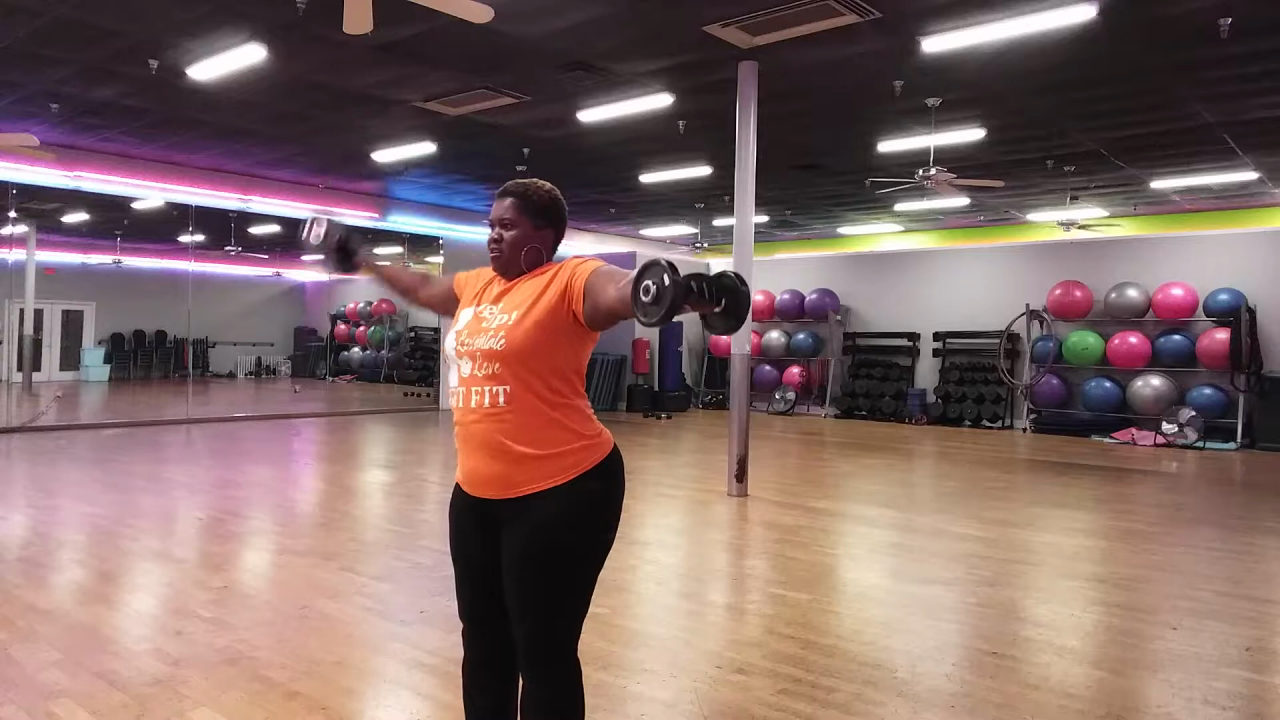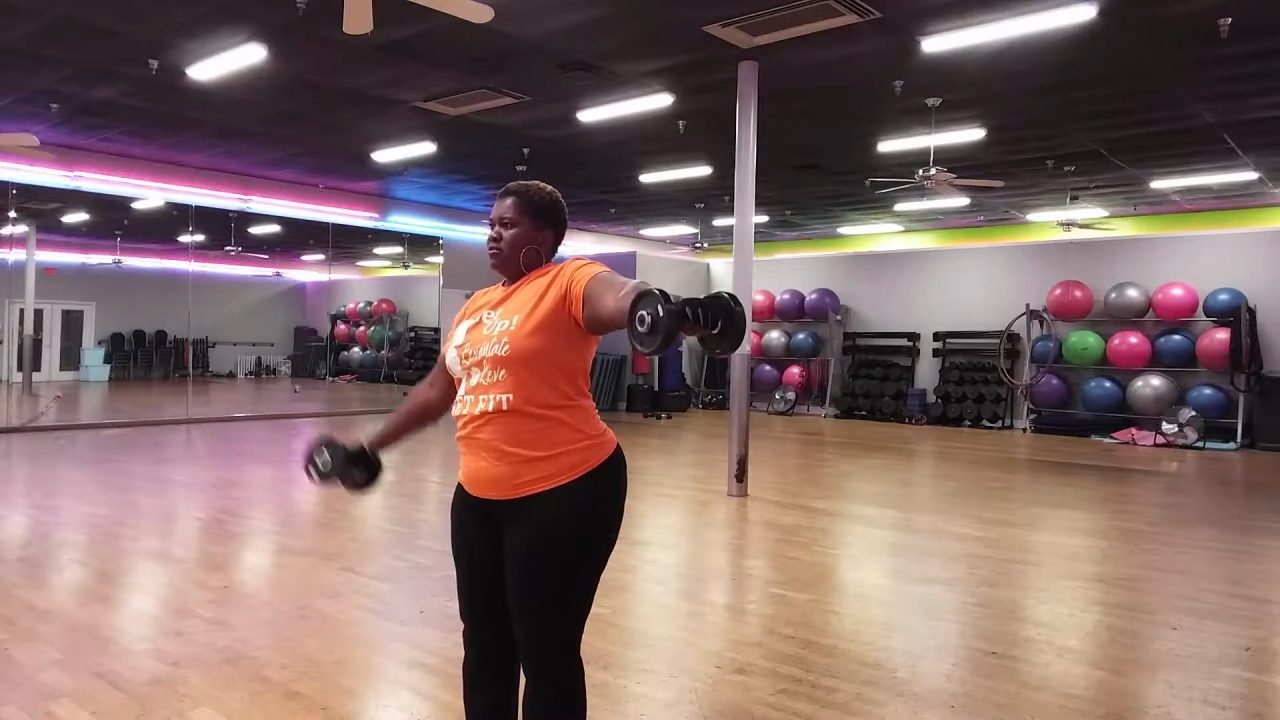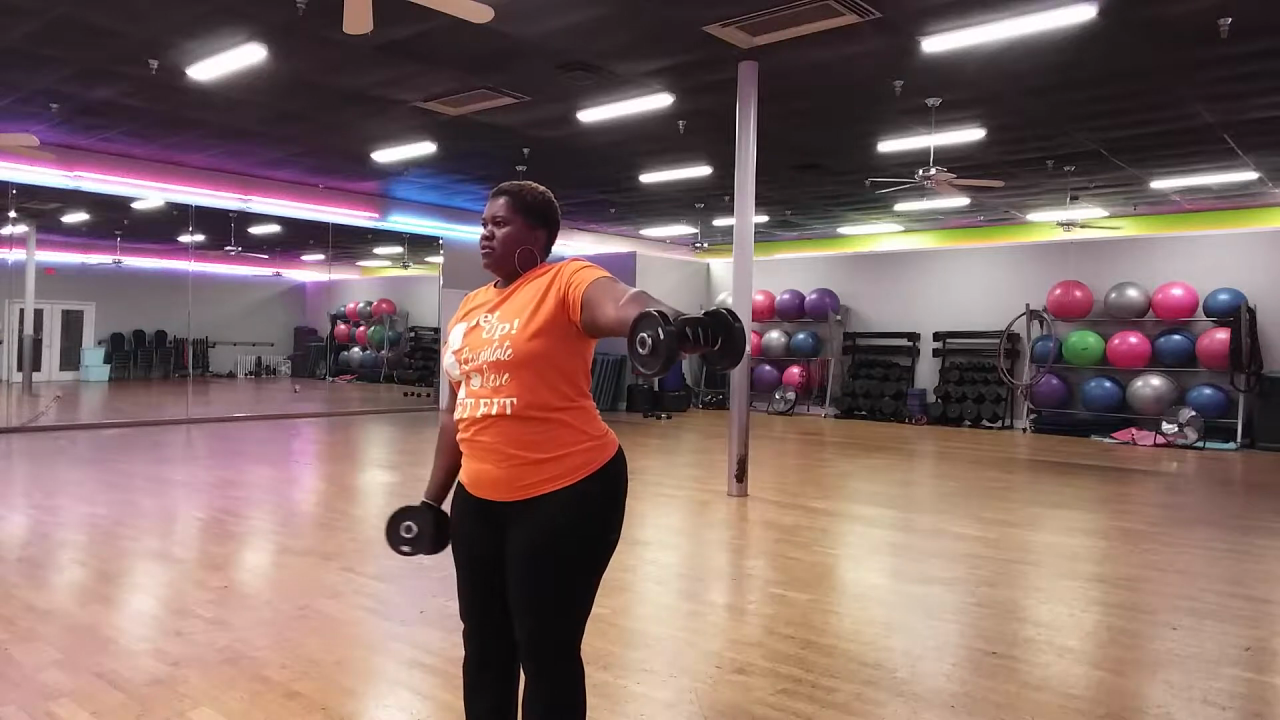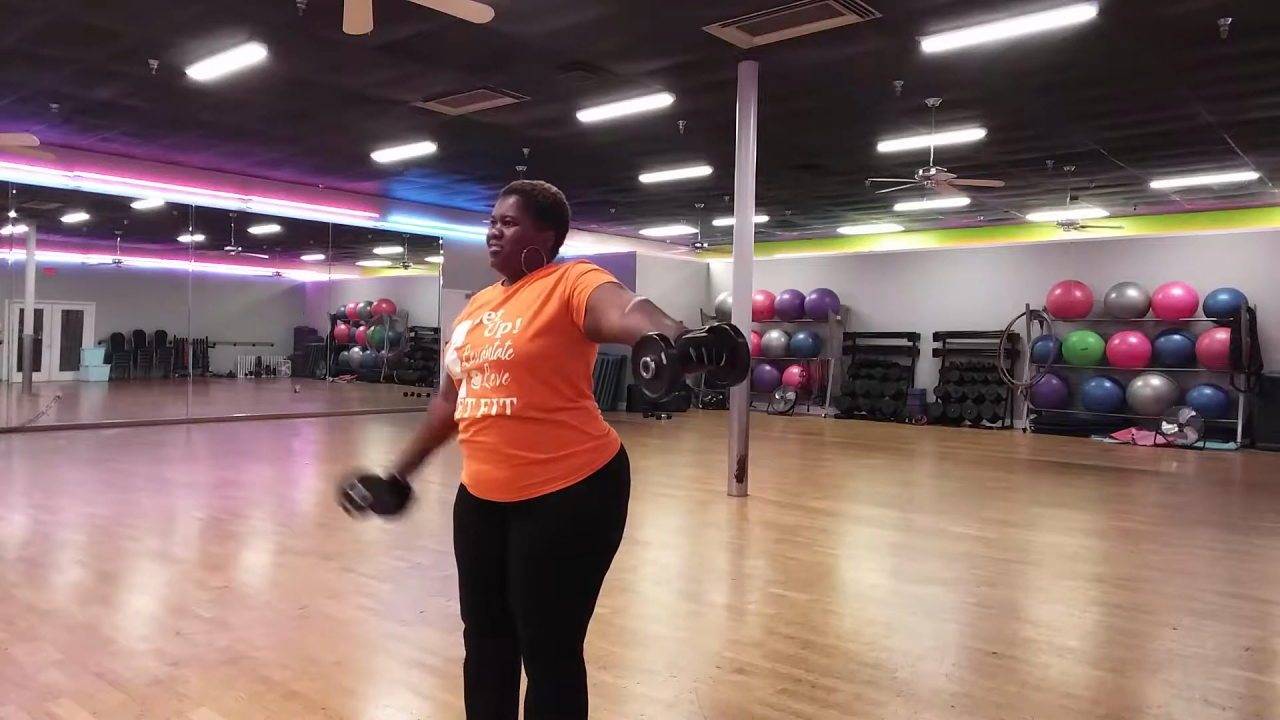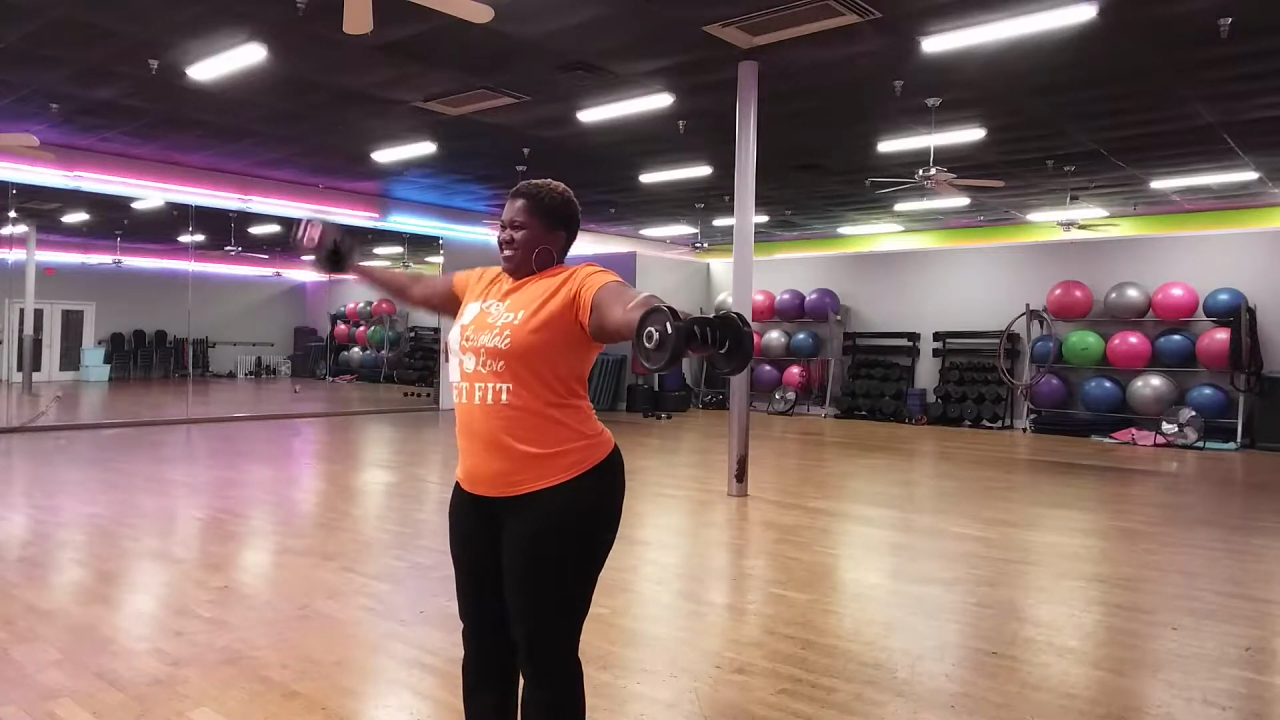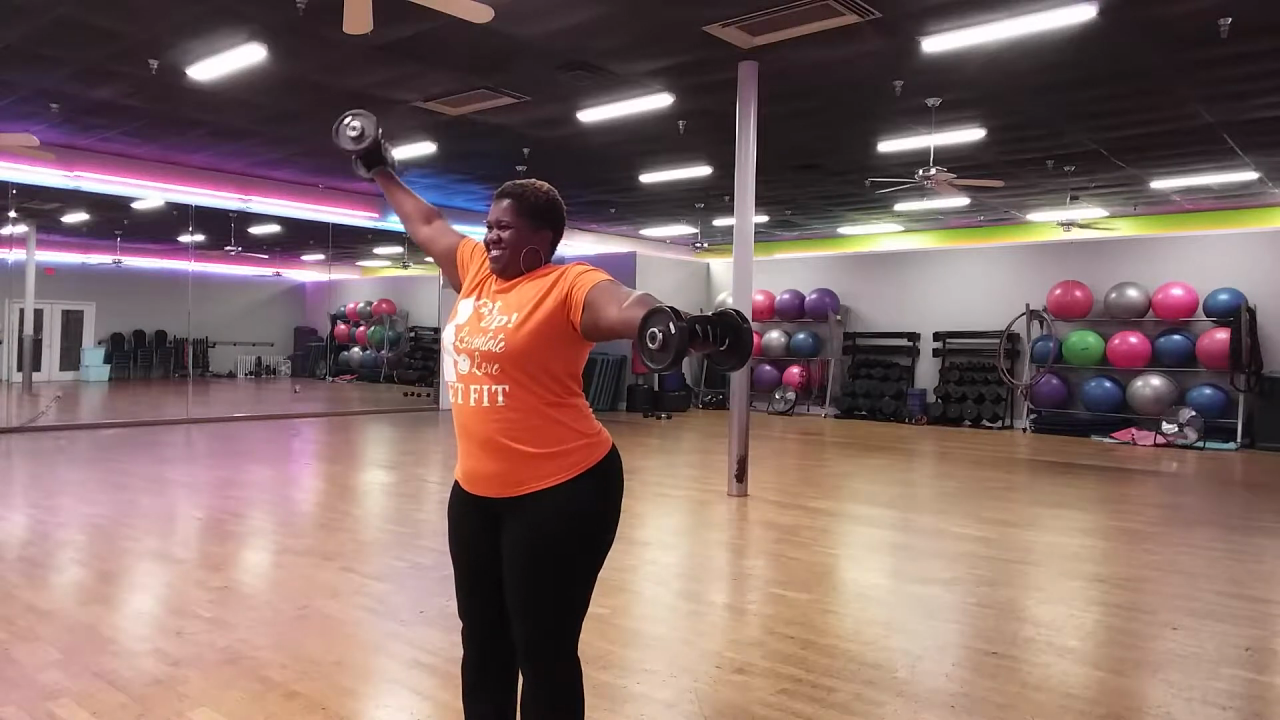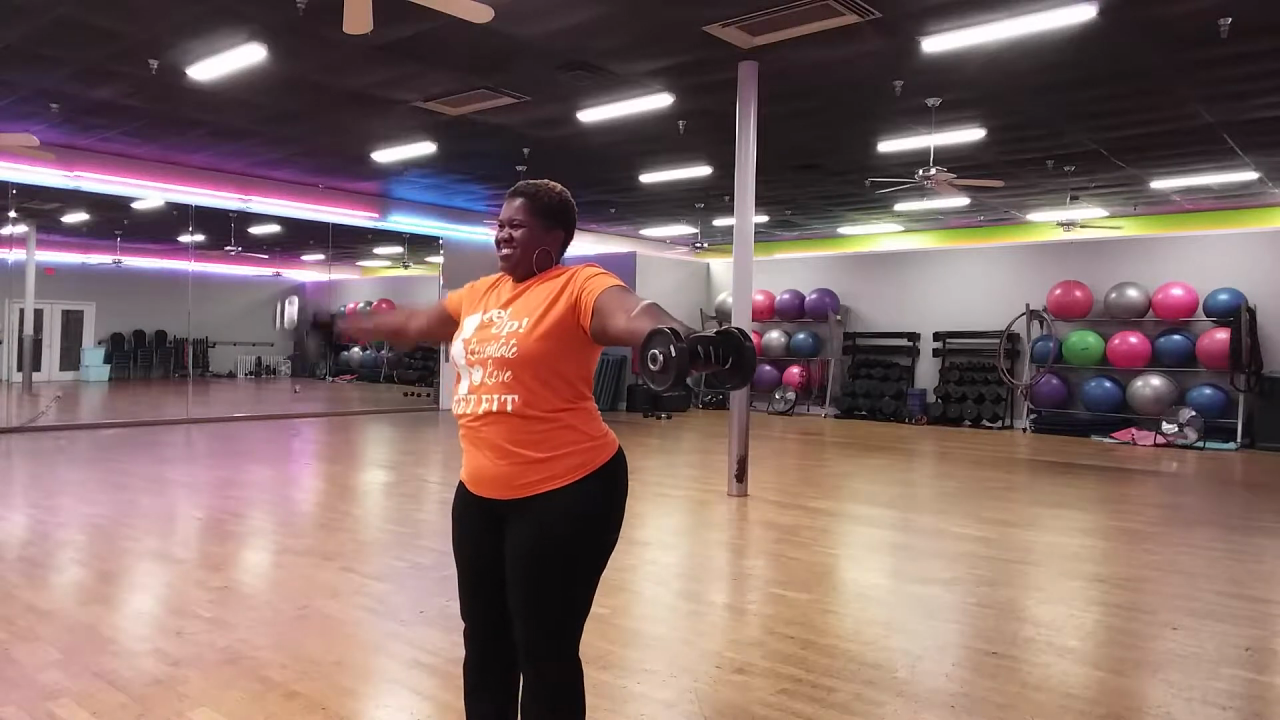
dt=0.4s
person 1, frame 1
left shoulder: (570, 280)
right shoulder: (481, 286)
left elbow: (625, 289)
right elbow: (425, 287)
right wrist: (358, 259)
left hip: (560, 493)
right hip: (477, 495)
left knee: (543, 653)
right knee: (483, 645)
person 1, frame 2
left shoulder: (570, 281)
right shoulder: (476, 305)
left elbow: (623, 297)
right elbow: (438, 389)
right wrist: (373, 445)
left hip: (564, 493)
right hip: (480, 497)
left knee: (546, 652)
right knee: (484, 645)
person 1, frame 3
left shoulder: (566, 283)
right shoulder: (468, 307)
left elbow: (622, 304)
right wrist: (434, 497)
left hip: (566, 493)
right hip: (480, 499)
left knee: (546, 652)
right knee: (484, 645)
person 1, frame 4
left shoulder: (572, 284)
right shoulder: (477, 306)
left elbow: (627, 312)
right elbow: (449, 400)
left wrist: (676, 340)
right wrist: (403, 468)
left hip: (567, 493)
right hip: (482, 498)
left knee: (548, 652)
right knee: (485, 643)
person 1, frame 5
left shoulder: (579, 286)
right shoulder: (483, 284)
left elbow: (632, 308)
right elbow: (415, 287)
right wrist: (348, 263)
left hip: (560, 491)
right hip: (477, 491)
left knee: (543, 651)
right knee: (483, 642)
person 1, frame 6
left shoulder: (568, 285)
right shoulder: (476, 272)
left elbow: (628, 309)
right elbow: (425, 224)
right wrist: (382, 174)
left hip: (560, 492)
right hip: (477, 492)
left knee: (544, 651)
right knee: (483, 643)
person 1, frame 7
left shoulder: (579, 286)
right shoulder: (482, 293)
left elbow: (631, 315)
right elbow: (418, 325)
left wrist: (687, 342)
right wrist: (345, 326)
left hip: (566, 493)
right hip: (482, 494)
left knee: (547, 650)
right knee: (487, 642)
